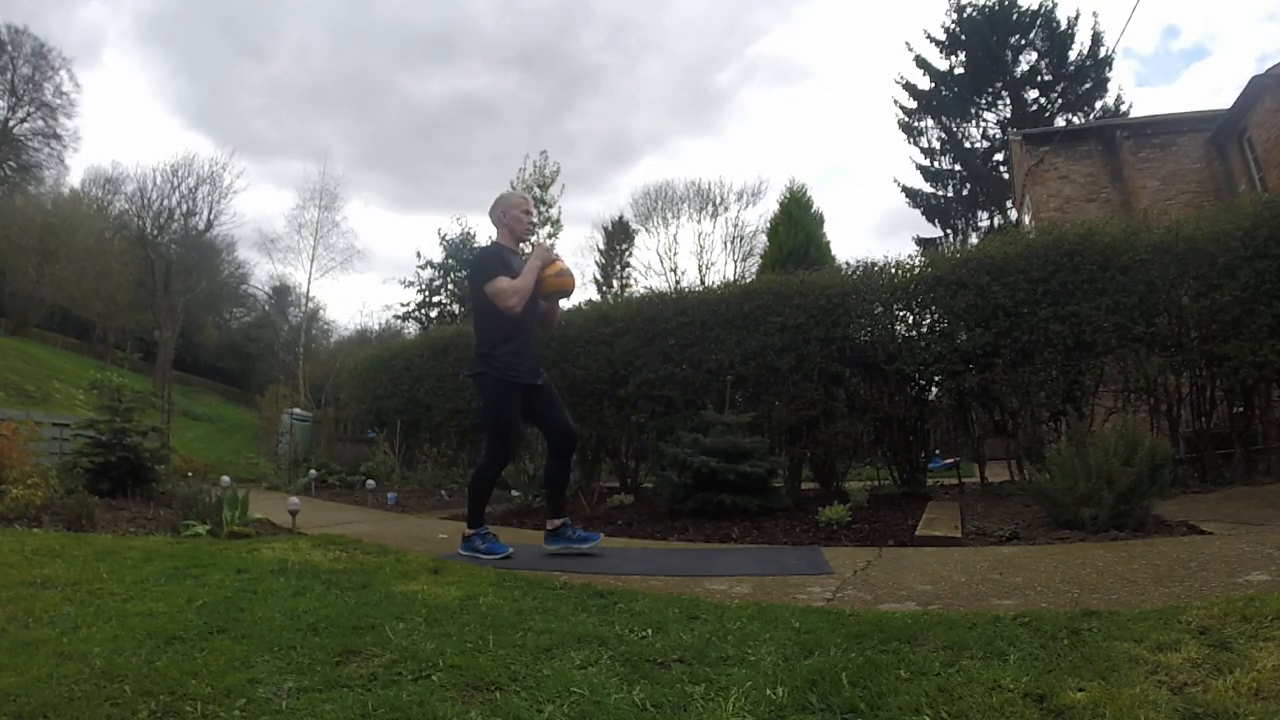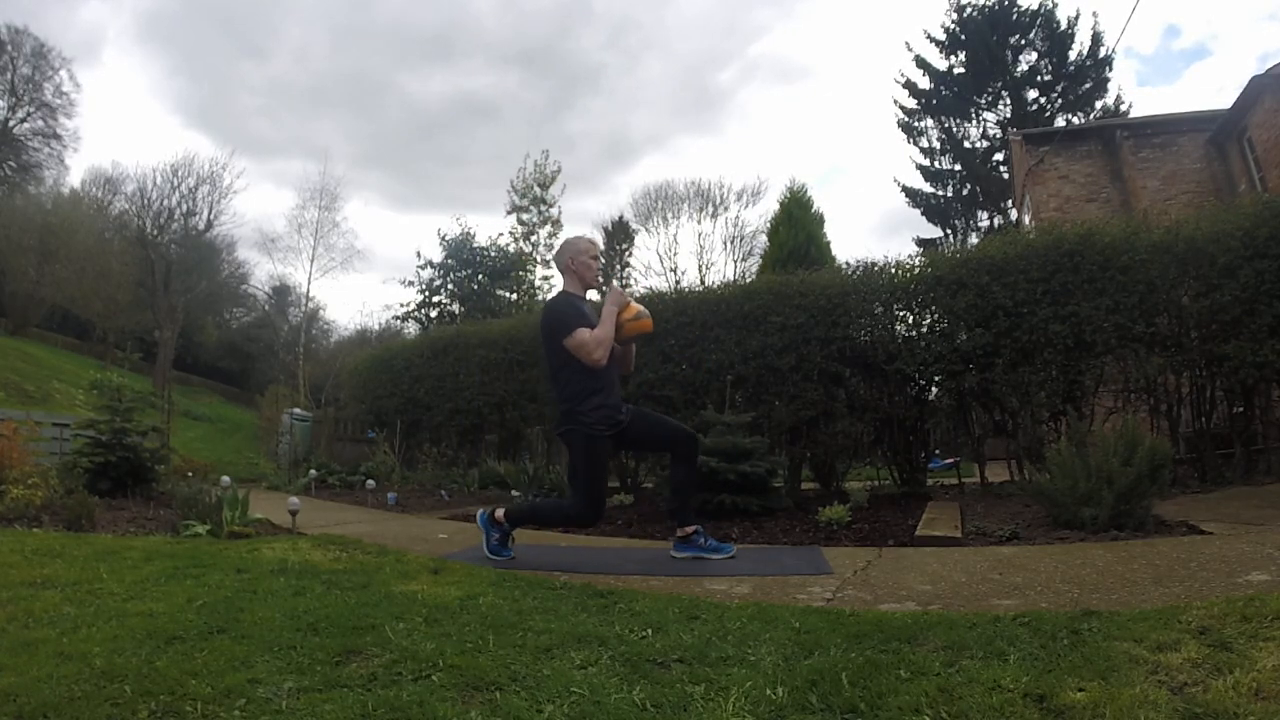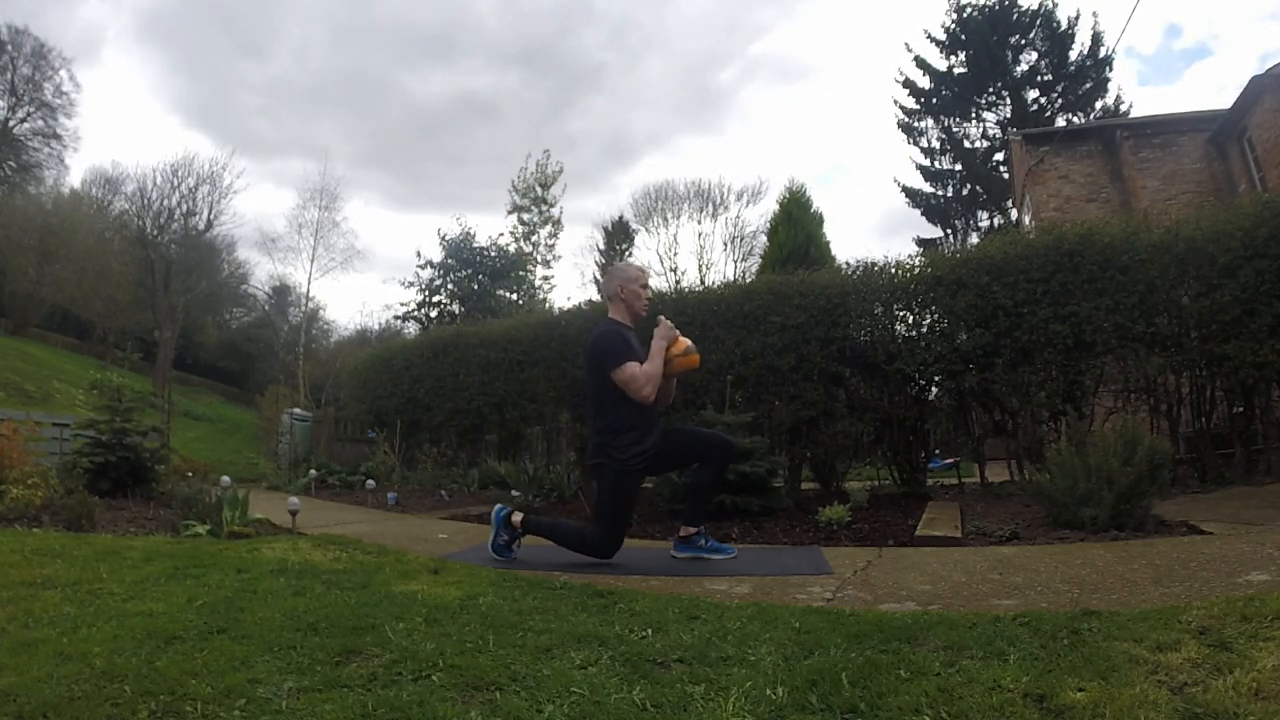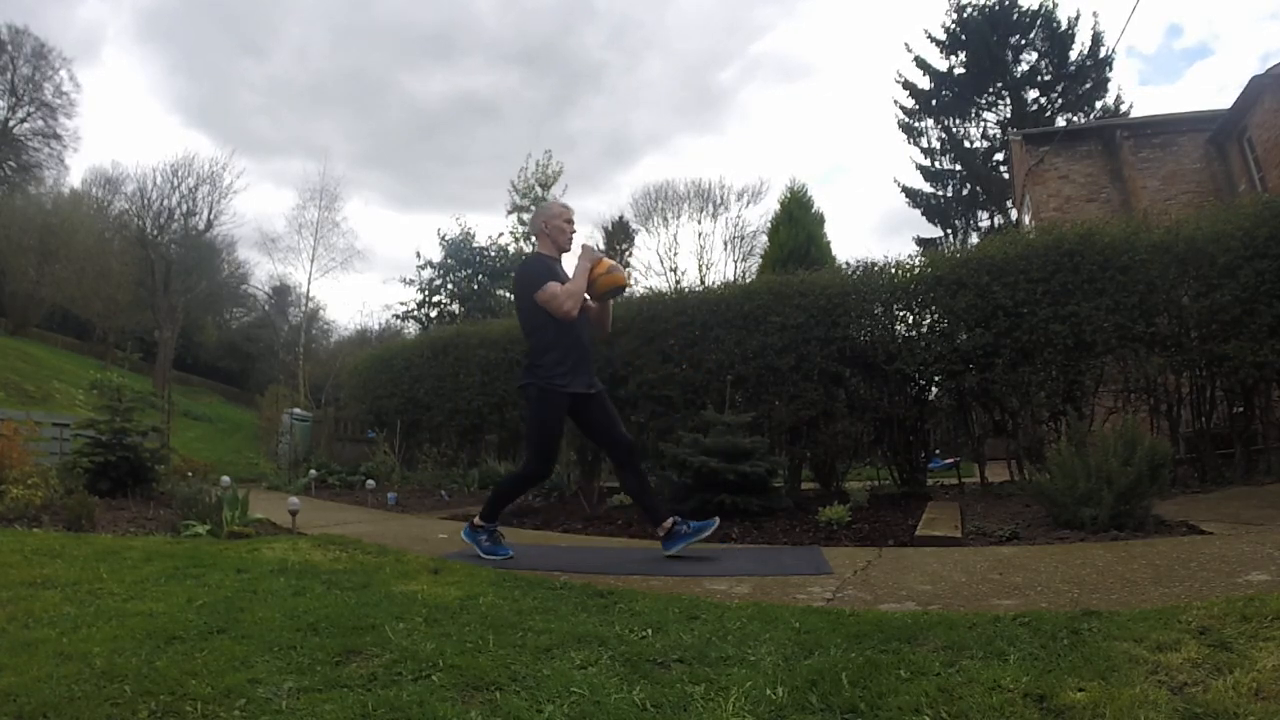
dt=0.5s
person 1, frame 1
left shoulder: (523, 262)
right shoulder: (487, 258)
left elbow: (546, 322)
right elbow: (510, 302)
right wrist: (536, 263)
left hip: (530, 372)
right hip: (499, 373)
left knee: (565, 437)
right knee: (500, 452)
left ankle: (556, 527)
right ankle: (474, 532)
person 1, frame 2
left shoulder: (588, 310)
right shoulder: (559, 309)
left elbow: (624, 366)
right elbow: (596, 355)
right wrist: (611, 308)
left hip: (614, 413)
right hip: (586, 423)
left knee: (684, 441)
right knee: (587, 511)
left ankle: (687, 535)
right ankle: (499, 519)
person 1, frame 3
left shoulder: (628, 338)
right shoulder: (608, 338)
left elbow: (661, 399)
right elbow: (643, 392)
right wrist: (660, 343)
left hip: (647, 442)
right hip: (620, 454)
left knee: (719, 448)
right knee: (605, 545)
left ankle: (689, 536)
right ankle: (512, 520)
person 1, frame 4
left shoulder: (562, 274)
right shoulder: (532, 267)
left elbow: (601, 325)
right elbow: (567, 307)
right wrist: (584, 264)
left hip: (581, 381)
right hip: (547, 384)
left knee: (623, 447)
right knee: (539, 466)
left ankle: (669, 529)
right ankle: (481, 525)
